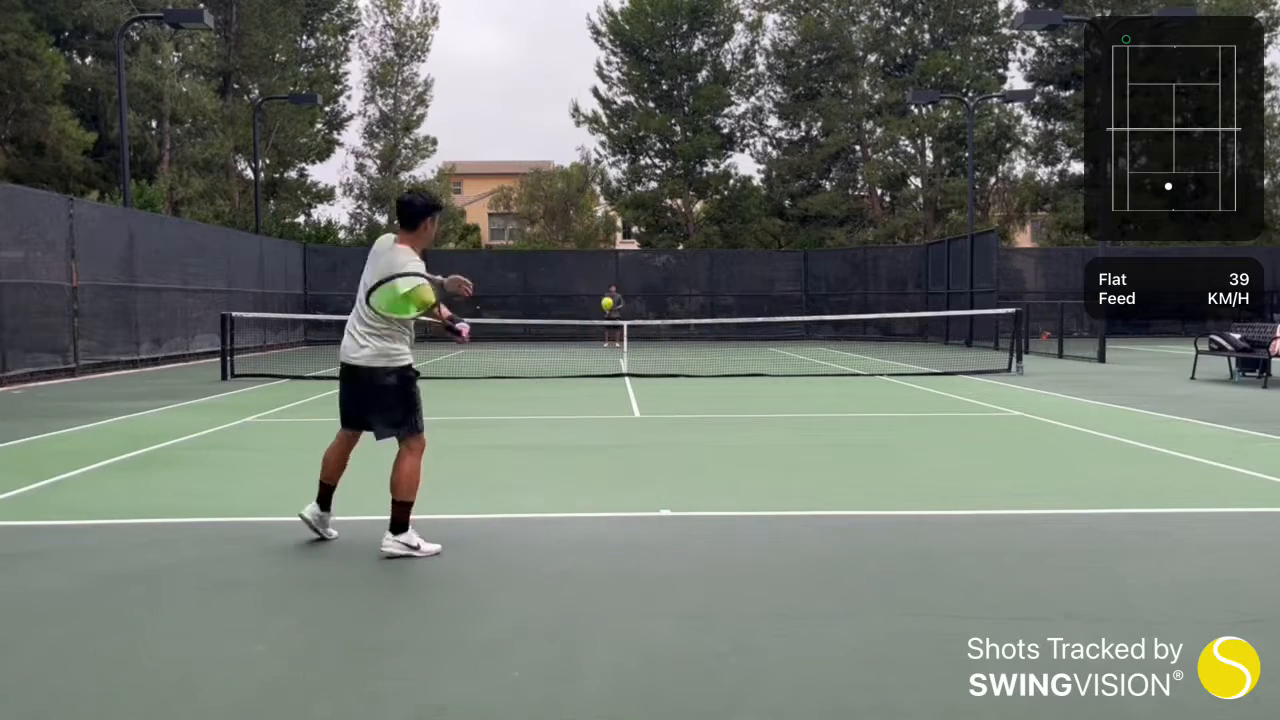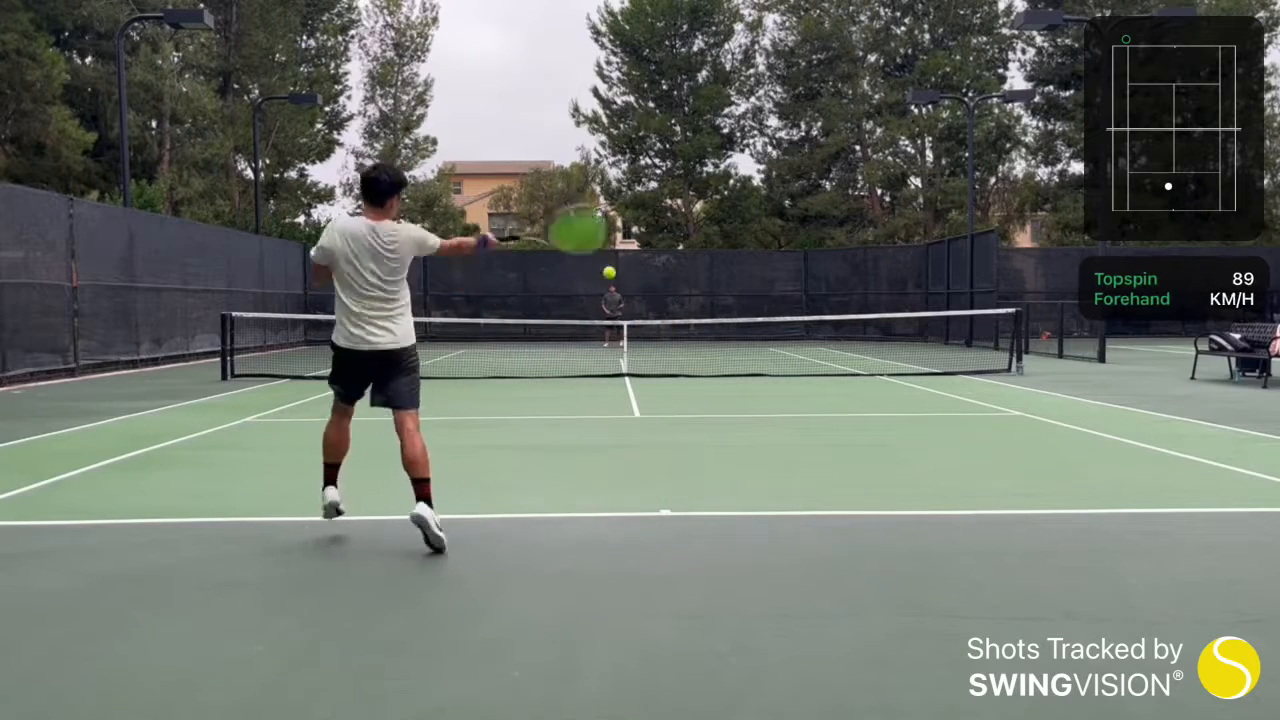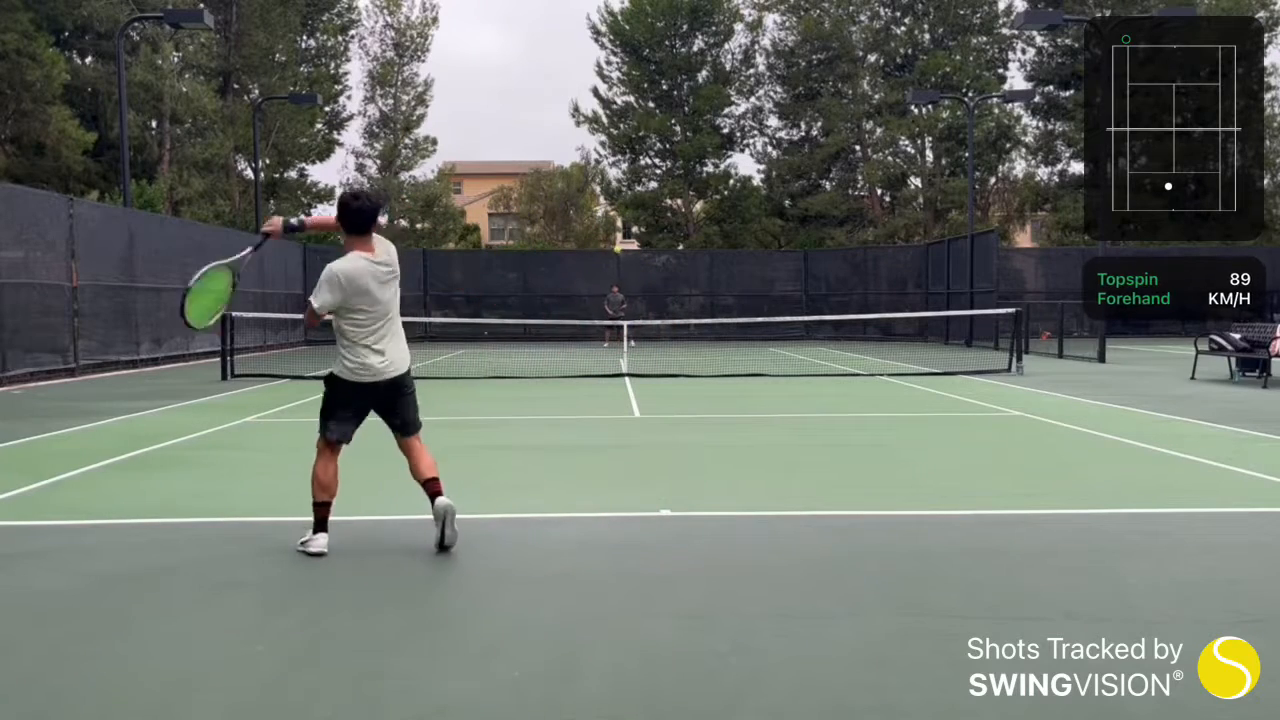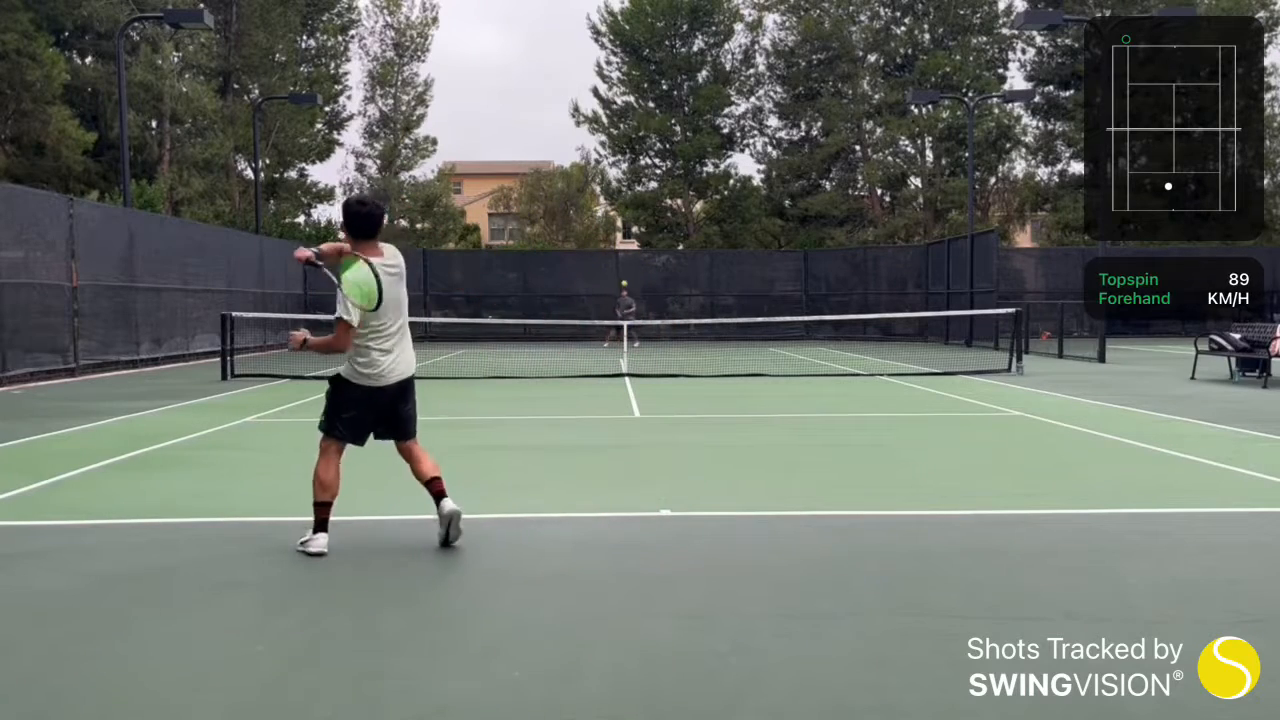
dt=0.2s
person 1, frame 1
left shoulder: (387, 244)
right shoulder: (406, 263)
right elbow: (425, 298)
left wrist: (444, 282)
right wrist: (453, 323)
left hip: (353, 358)
right hip: (386, 364)
left knee: (349, 436)
right knee: (413, 445)
left ankle: (320, 509)
right ankle: (398, 534)
person 1, frame 2
left shoulder: (338, 229)
right shoulder: (408, 234)
left elbow: (320, 274)
right elbow: (449, 247)
right wrist: (482, 240)
left hip: (350, 344)
right hip: (397, 345)
left knee: (340, 415)
right knee: (408, 426)
left ankle: (331, 490)
right ankle: (423, 505)
person 1, frame 3
left shoulder: (337, 271)
right shoulder: (385, 249)
left elbow: (312, 319)
right elbow: (337, 225)
right wrist: (291, 224)
left hip: (354, 376)
right hip: (397, 370)
left knee: (327, 450)
right knee: (412, 444)
left ankle: (319, 533)
right ankle: (439, 500)
person 1, frame 4
right shoulder: (394, 255)
left elbow: (343, 343)
right elbow: (344, 248)
left wrist: (306, 343)
right wrist: (312, 251)
left hip: (363, 379)
right hip: (402, 373)
left knee: (330, 450)
right knee: (410, 447)
left ankle: (319, 533)
right ankle: (444, 502)
